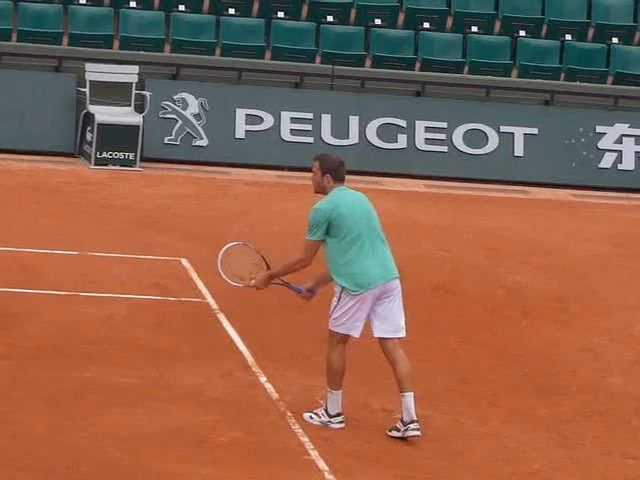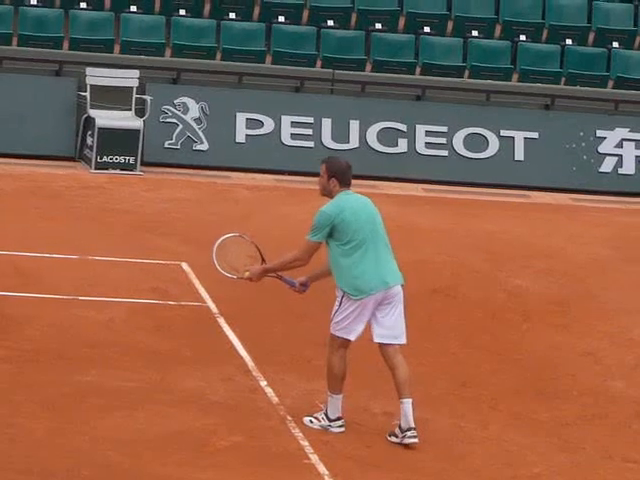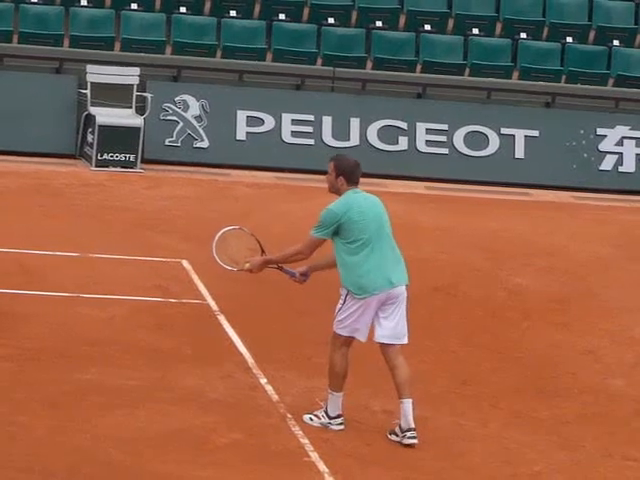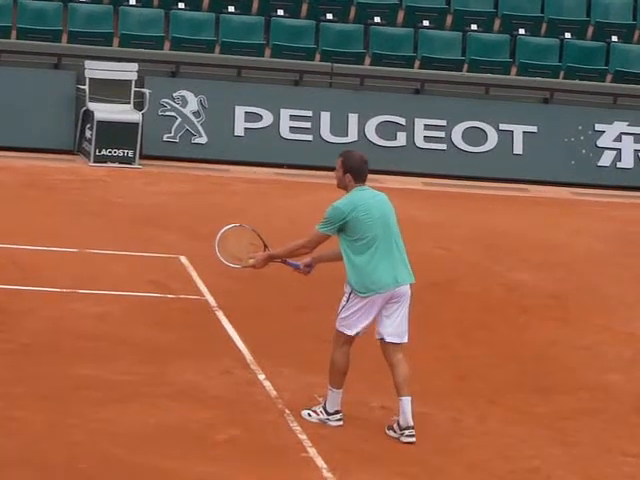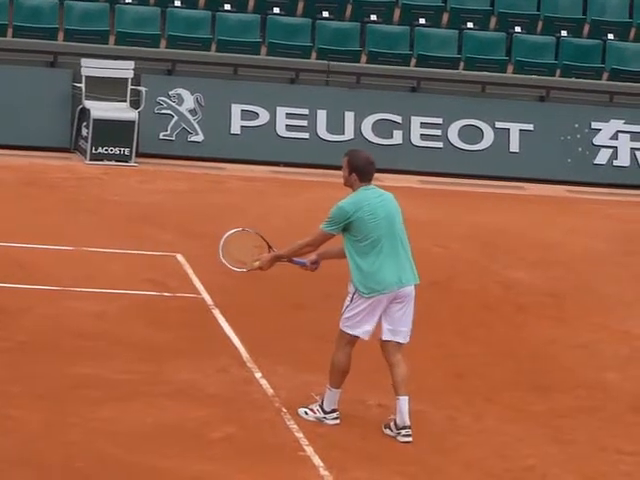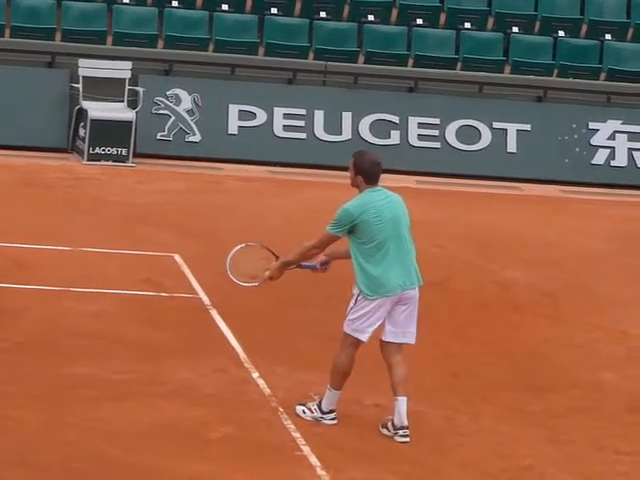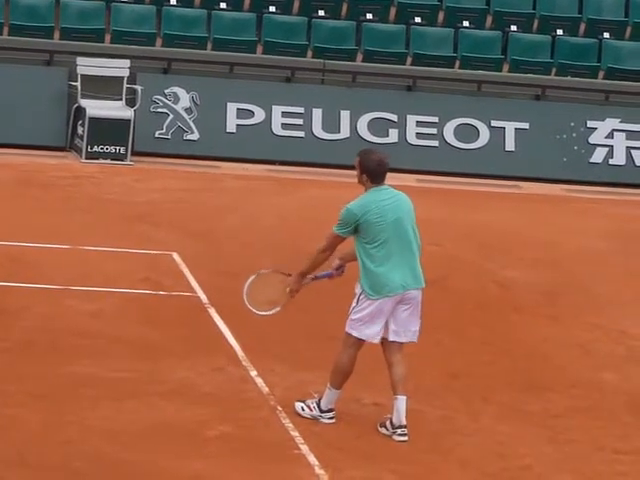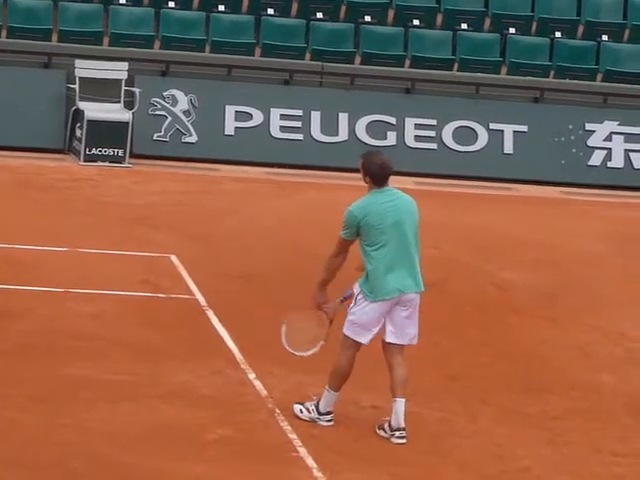
dt=0.5s
person 1, frame 1
left shoulder: (323, 208)
right shoulder: (360, 198)
left elbow: (304, 260)
left wrist: (269, 276)
right wrist: (317, 283)
left hip: (358, 285)
right hip: (388, 278)
left knee: (336, 342)
right knee: (392, 346)
left ankle: (333, 412)
right ankle: (409, 418)
person 1, frame 2
left shoulder: (329, 212)
right shoulder: (365, 203)
left elbow: (301, 258)
left wrist: (263, 269)
right wrist: (311, 279)
left hip: (359, 289)
right hip: (391, 284)
left knee: (338, 346)
right knee: (392, 352)
left ankle: (333, 416)
right ankle: (407, 425)
person 1, frame 3
left shoulder: (336, 210)
right shoulder: (374, 201)
left elbow: (303, 250)
left wrist: (264, 261)
right wrist: (311, 269)
left hip: (363, 288)
right hip: (395, 284)
left knee: (340, 344)
right knee: (394, 352)
left ankle: (333, 413)
right ankle: (407, 425)
person 1, frame 4
left shoulder: (343, 207)
right shoulder: (382, 199)
left elbow: (306, 245)
left wrist: (269, 256)
right wrist: (315, 260)
left hip: (368, 287)
right hip: (400, 283)
left knee: (342, 342)
right knee: (394, 351)
left ankle: (332, 409)
right ankle: (406, 423)
person 1, frame 5
left shoulder: (348, 207)
right shoulder: (389, 199)
left elbow: (311, 243)
left wrist: (274, 257)
right wrist: (322, 256)
left hip: (371, 287)
right hip: (404, 283)
left knee: (345, 343)
right knee: (393, 351)
left ankle: (329, 408)
right ankle: (402, 422)
person 1, frame 6
left shoulder: (353, 209)
right shoulder: (397, 200)
left elbow: (316, 246)
left wrist: (283, 264)
right wrist: (332, 256)
left hip: (376, 289)
right hip: (408, 286)
left knee: (348, 345)
right knee: (393, 351)
left ankle: (326, 409)
right ankle: (400, 423)
person 1, frame 7
left shoulder: (357, 209)
right shoulder: (404, 200)
left elbow: (326, 249)
left wrist: (299, 276)
right wrist: (346, 259)
left hip: (379, 288)
right hip: (411, 285)
left knee: (351, 345)
right knee: (394, 350)
left ankle: (325, 407)
right ankle: (399, 422)
person 1, frame 8
left shoulder: (358, 210)
right shoulder: (409, 203)
left elbow: (338, 255)
left wrist: (321, 288)
left hip: (377, 290)
right hip: (410, 288)
left knee: (348, 347)
right knee: (395, 353)
left ankle: (323, 409)
right ankle: (397, 424)
